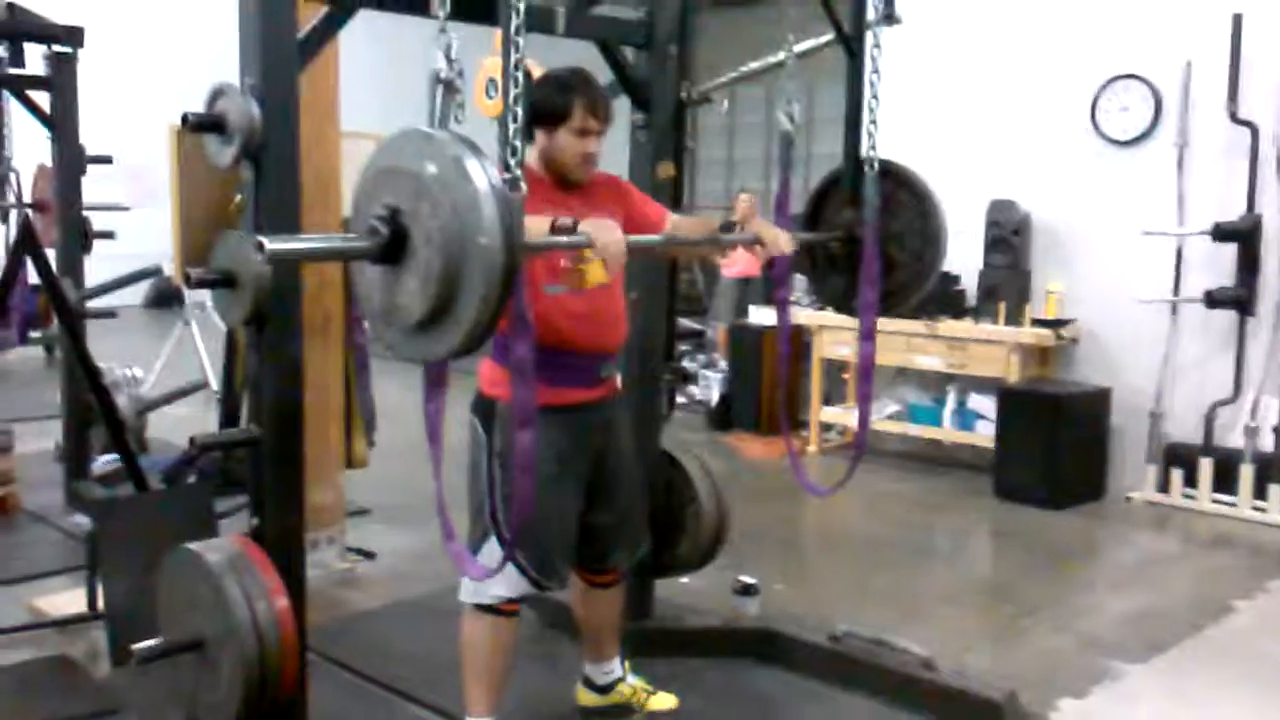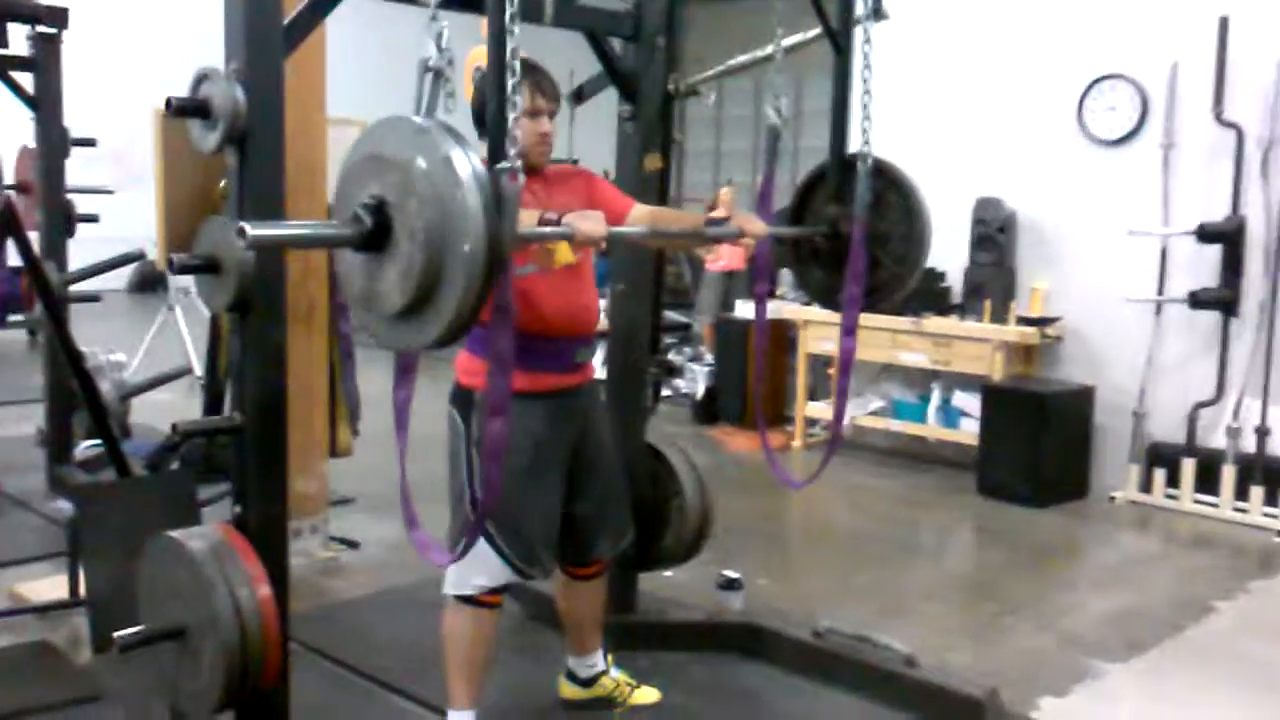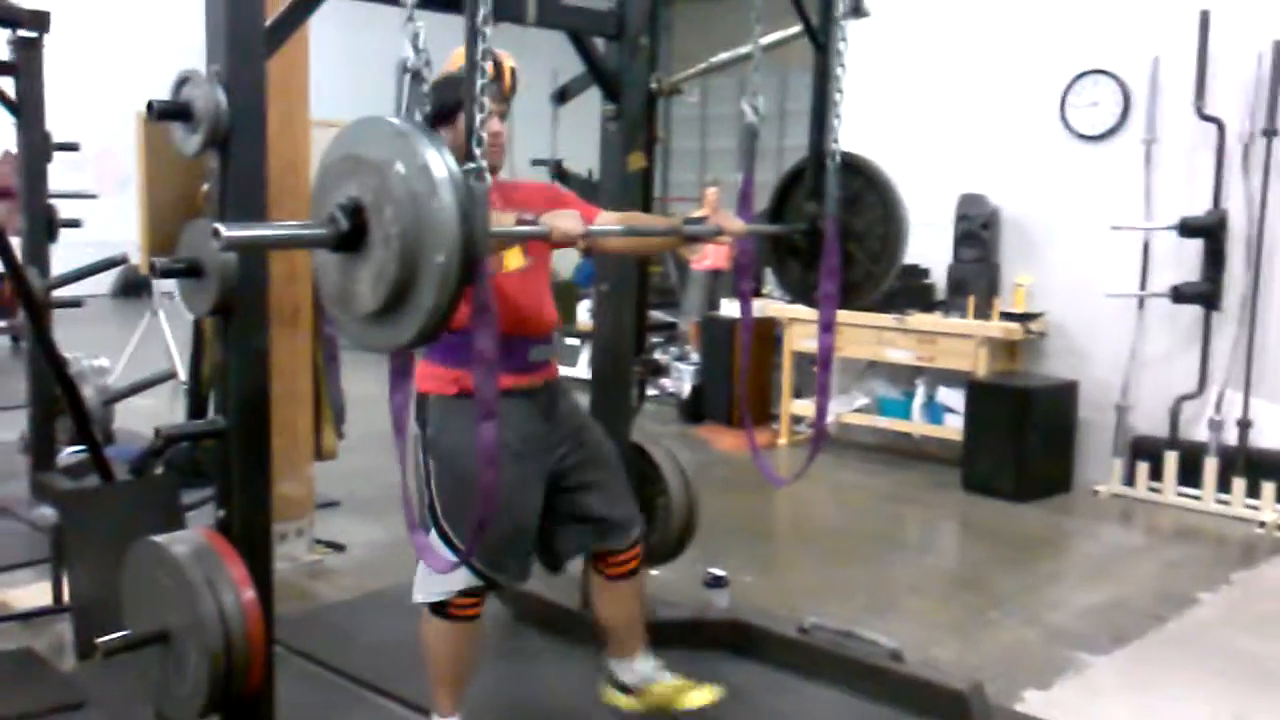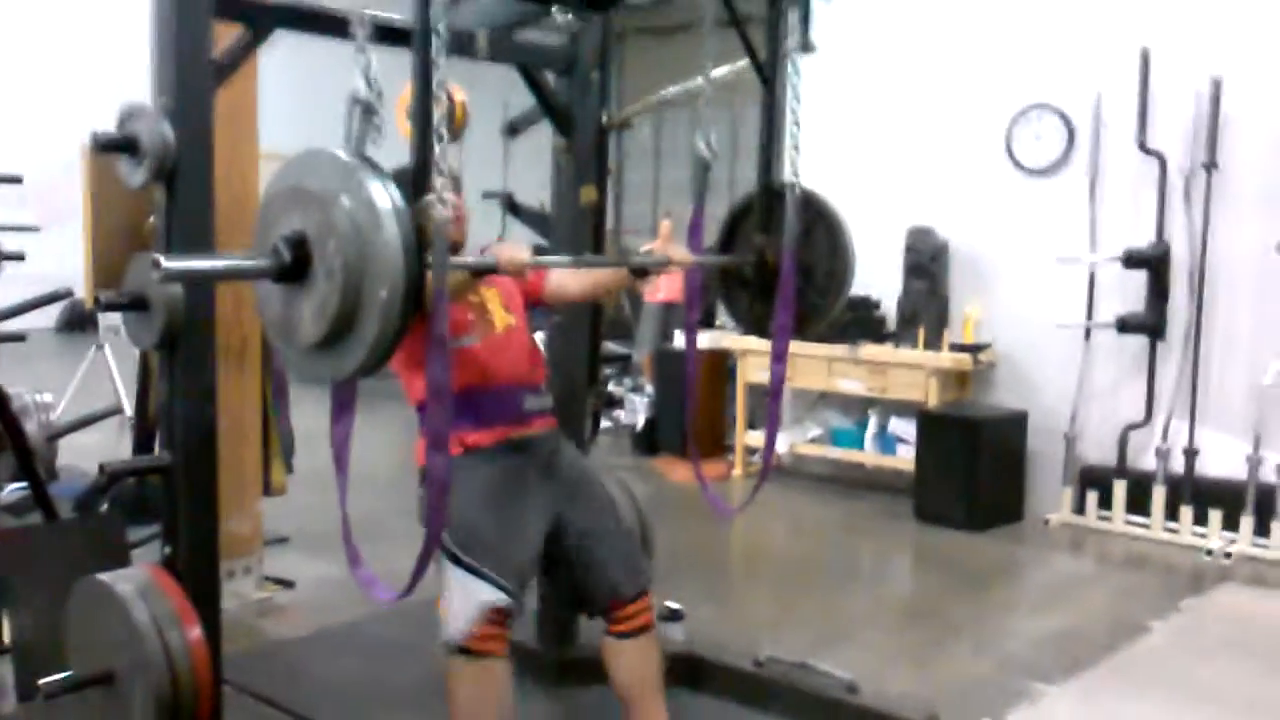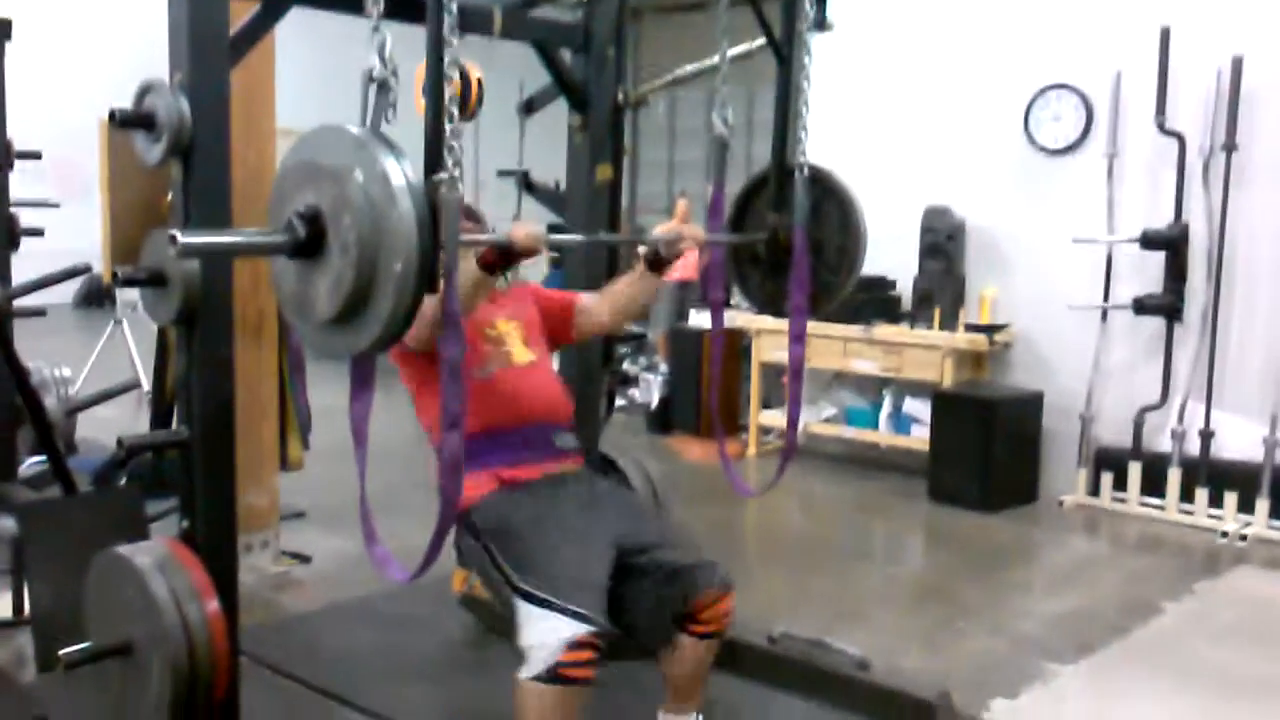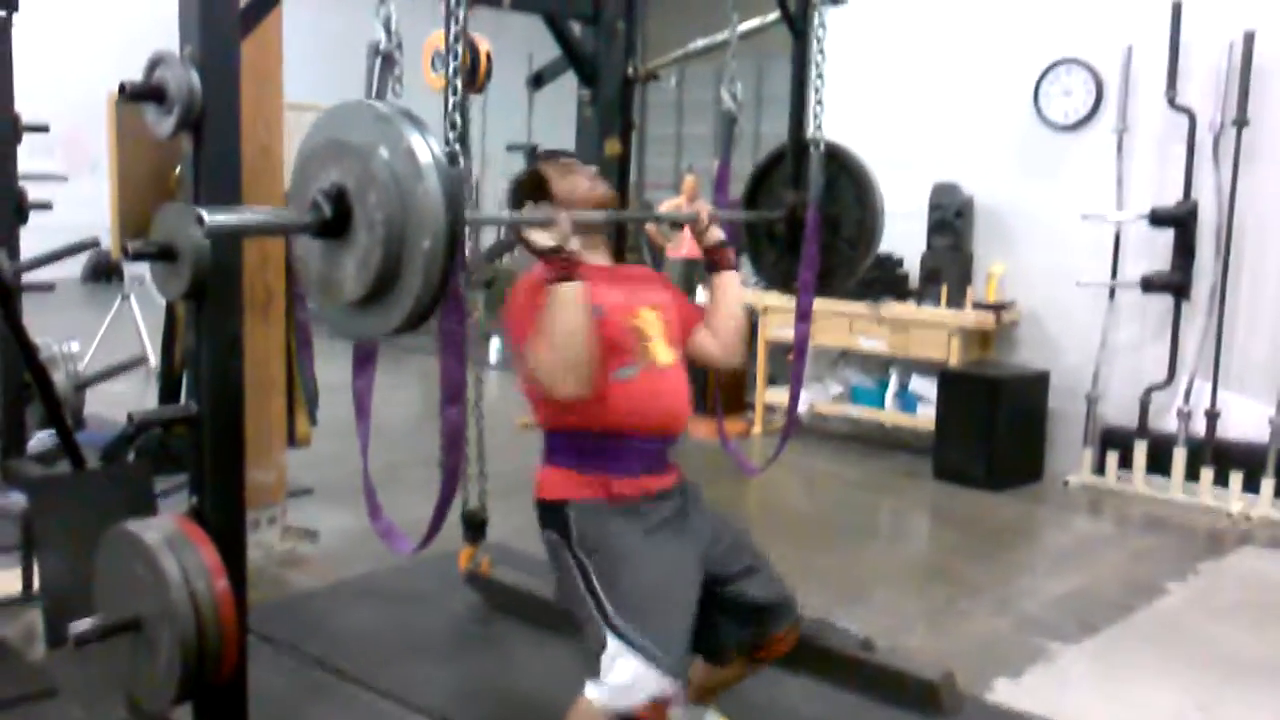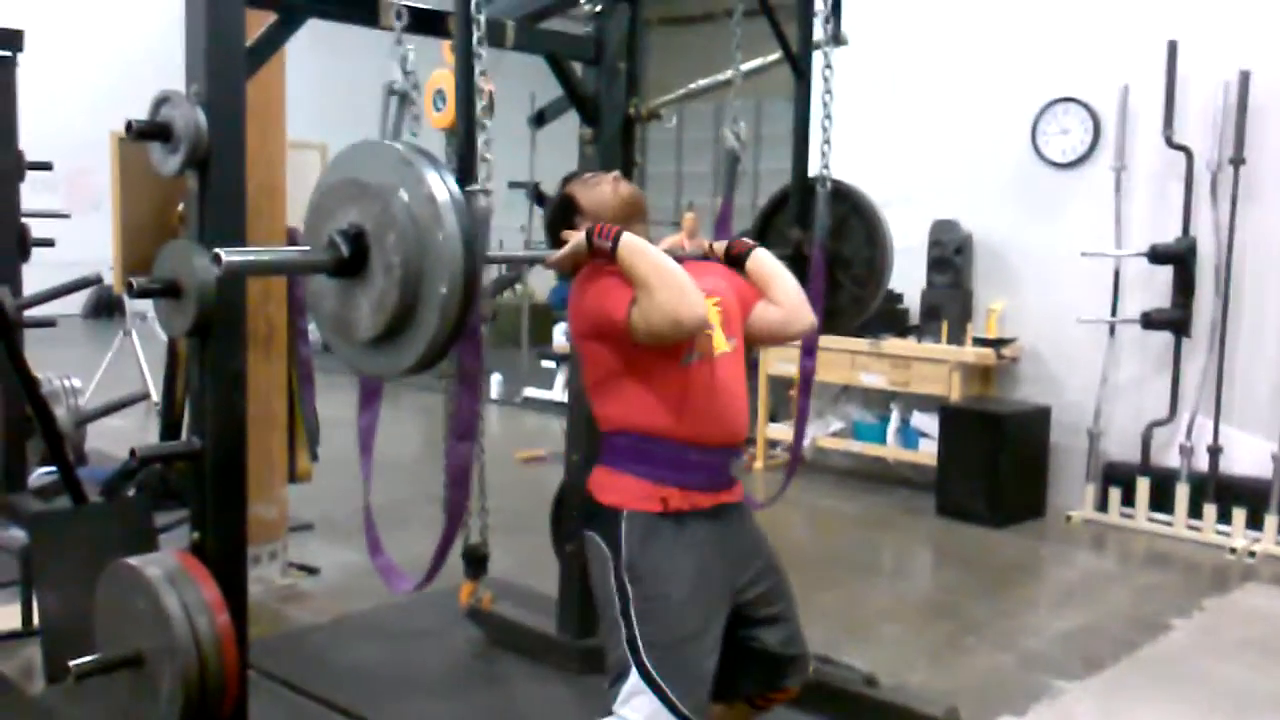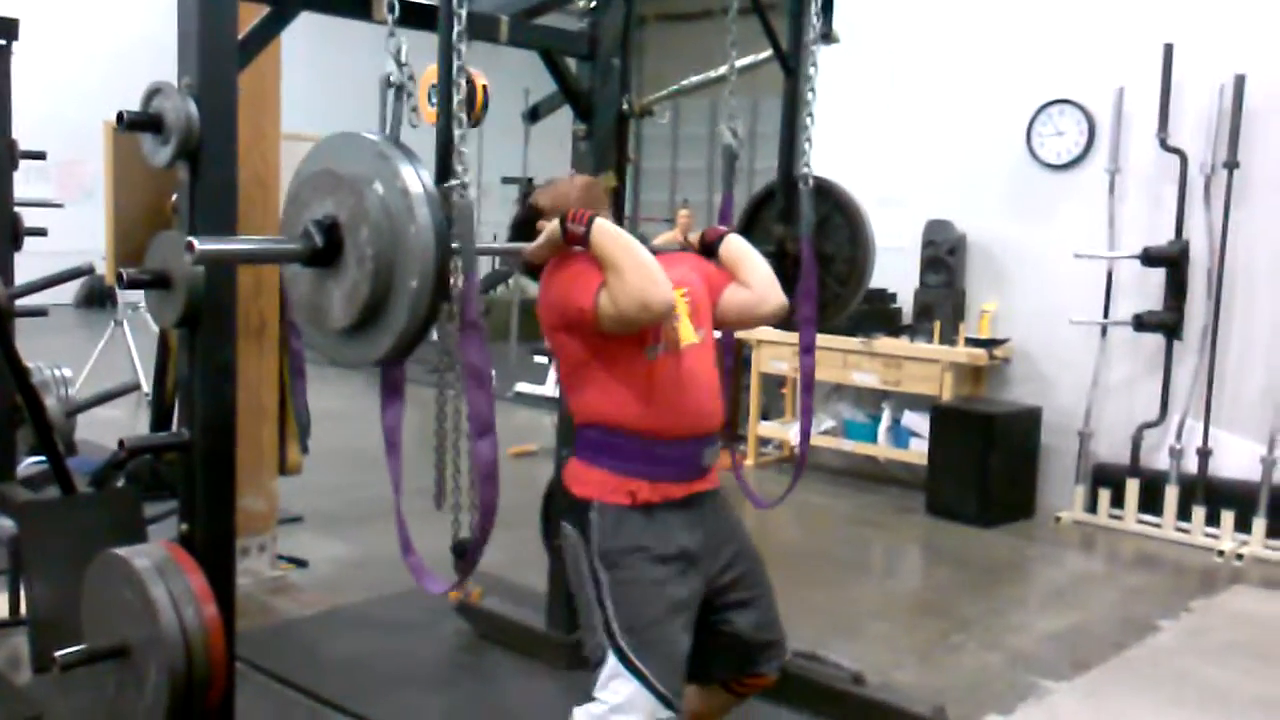
dt=0.4s
person 1, frame 1
left shoulder: (608, 192)
left elbow: (677, 227)
left wrist: (744, 228)
right wrist: (575, 230)
left hip: (598, 400)
left knee: (607, 551)
right knee: (503, 568)
person 1, frame 2
left shoulder: (576, 183)
left elbow: (645, 219)
left wrist: (721, 221)
right wrist: (560, 223)
left hip: (576, 389)
right hip: (501, 396)
left knee: (591, 543)
right knee: (484, 560)
person 1, frame 3
left shoulder: (532, 197)
left elbow: (612, 232)
left wrist: (693, 226)
right wrist: (537, 227)
left hip: (545, 393)
right hip: (467, 403)
left knee: (618, 536)
right knee: (460, 573)
person 1, frame 4
left shoulder: (505, 271)
left elbow: (576, 285)
right elbow: (421, 295)
right wrist: (487, 264)
left hip: (547, 447)
right hip: (469, 458)
left knee: (628, 592)
right knee: (485, 610)
person 1, frame 5
left shoulder: (519, 300)
right shoulder: (421, 309)
left elbow: (607, 312)
right elbow: (428, 327)
left wrist: (660, 257)
right wrist: (495, 255)
left hip: (577, 482)
right hip: (502, 495)
left knee: (705, 594)
right knee: (569, 639)
person 1, frame 6
left shoulder: (648, 283)
right shoulder: (544, 287)
left elbow: (726, 349)
right elbow: (566, 384)
left wrist: (719, 252)
right wrist: (561, 264)
left hip: (666, 492)
right hip: (592, 504)
left knee: (769, 622)
person 1, frame 7
left shoulder: (711, 276)
right shoulder: (600, 284)
left elbow: (796, 319)
right elbow: (682, 316)
left wrist: (739, 250)
right wrist: (612, 242)
left hip: (723, 509)
right hip: (644, 518)
left knee: (777, 667)
person 1, frame 8
left shoulder: (681, 267)
right shoulder: (571, 276)
left elbow: (768, 301)
right elbow: (652, 301)
left wrist: (715, 238)
right wrist: (586, 227)
left hip: (701, 498)
right hip: (620, 510)
left knee: (755, 656)
